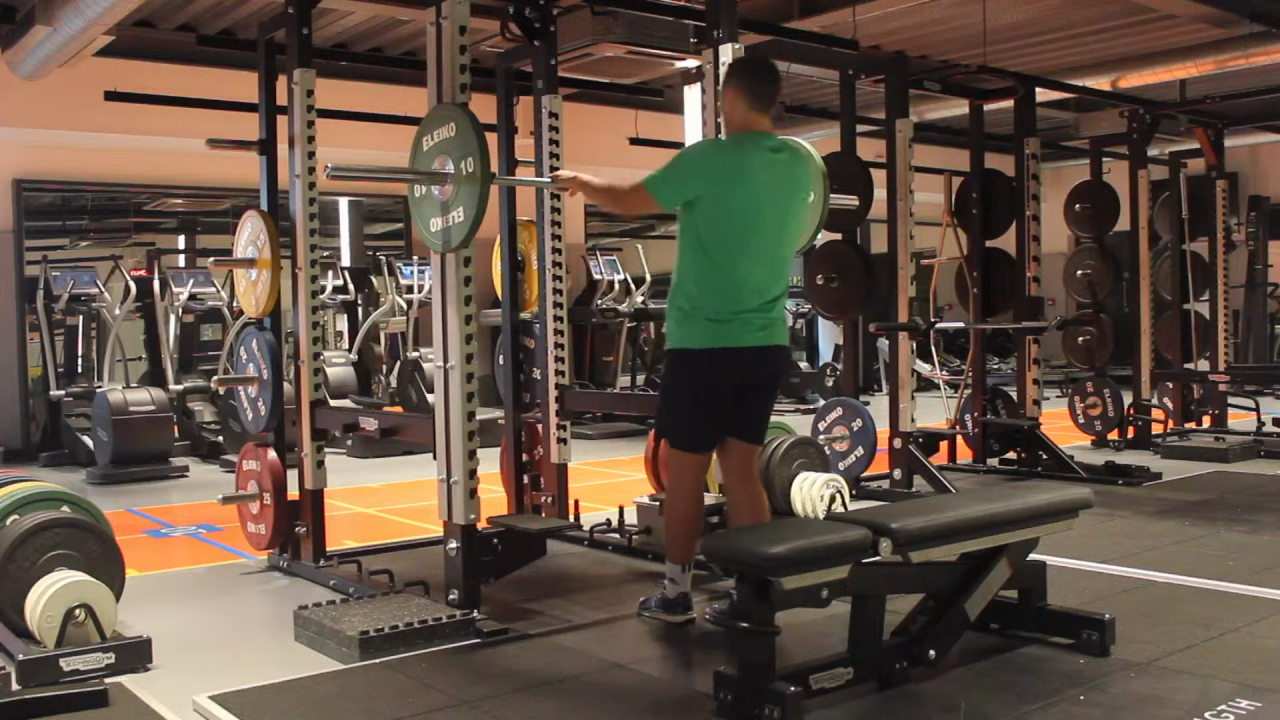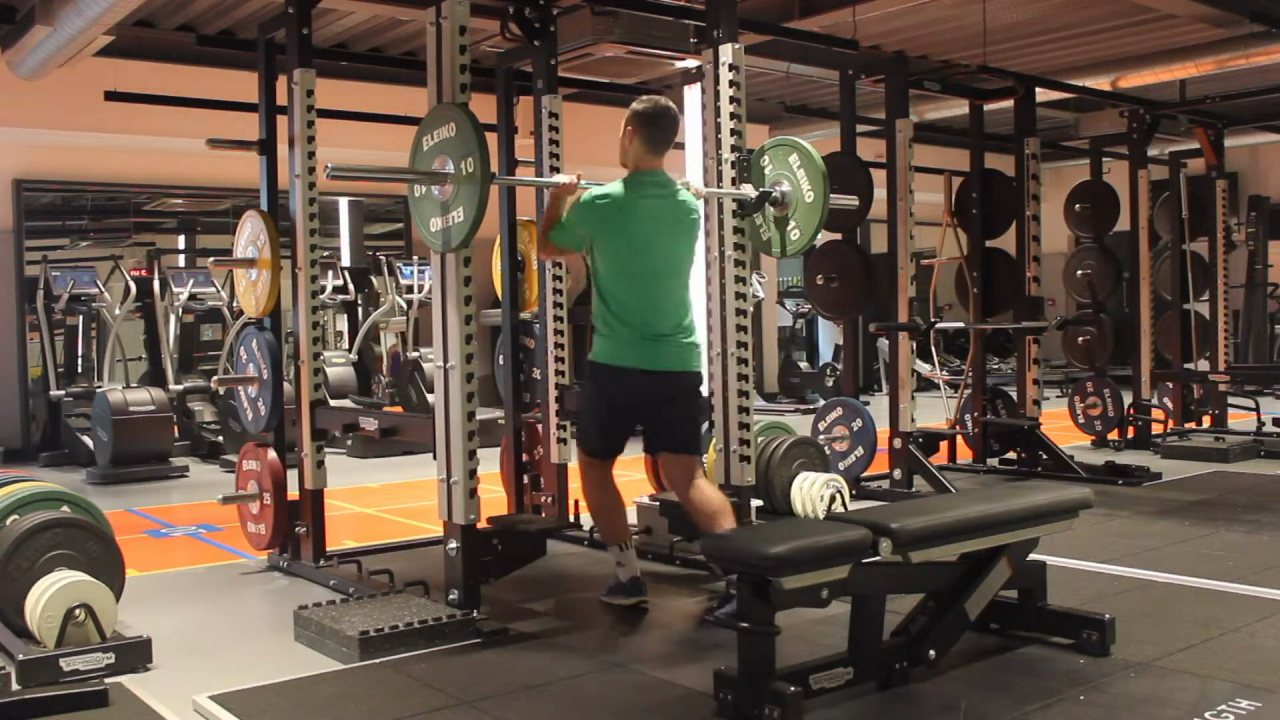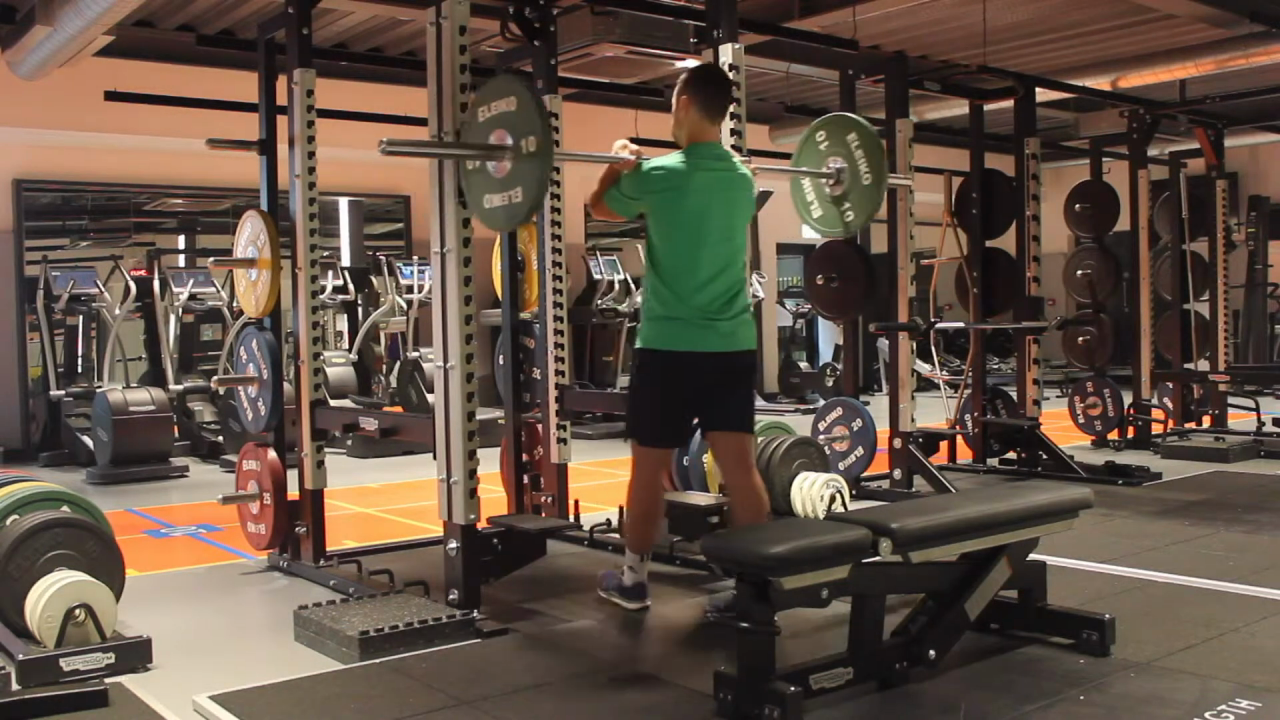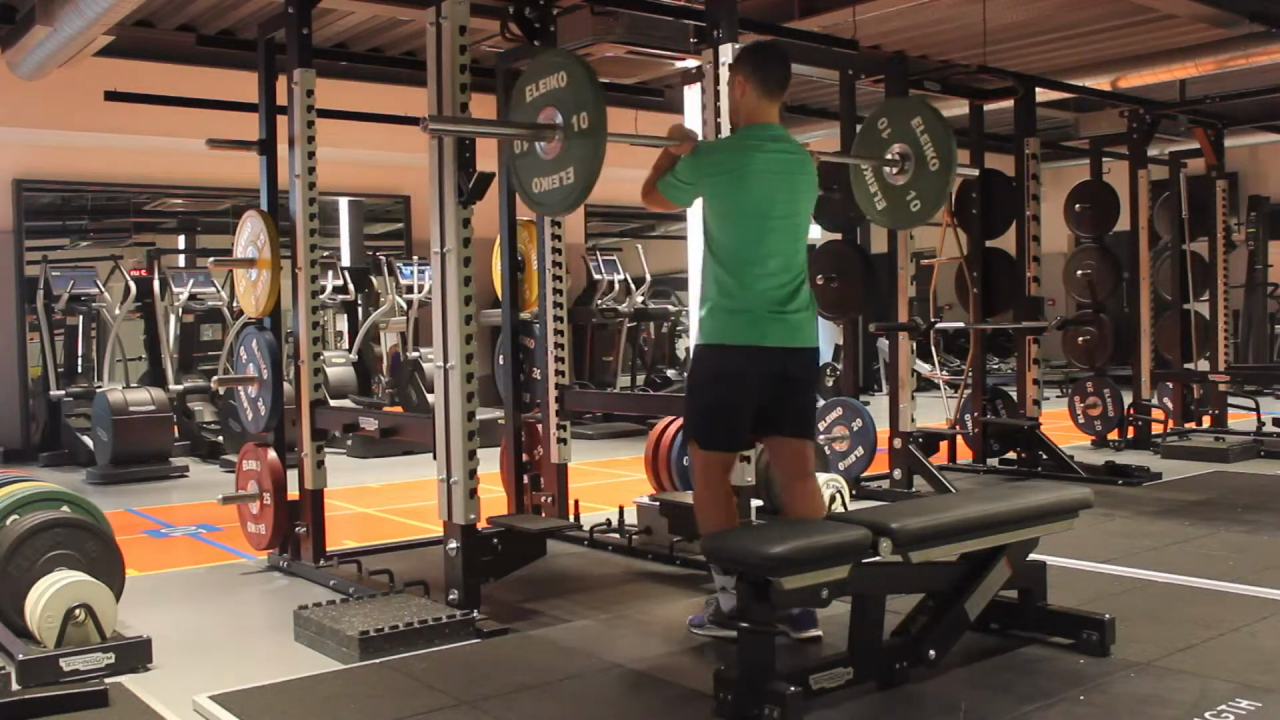
dt=1s
person 1, frame 1
left shoulder: (711, 159)
right shoulder: (800, 166)
left elbow: (626, 202)
left wrist: (576, 180)
left hip: (704, 341)
right hip: (768, 343)
left knee: (683, 470)
right knee: (742, 469)
left ankle: (676, 593)
person 1, frame 2
left shoulder: (601, 204)
right shoulder: (688, 206)
left elbow: (550, 249)
left wrist: (558, 197)
left hip: (617, 363)
right hip: (680, 362)
left knee: (595, 469)
right knee: (687, 477)
left ankle: (628, 576)
person 1, frame 3
left shoulder: (658, 175)
right shoulder: (743, 178)
left elbow: (599, 207)
left wrist: (618, 165)
left hip: (668, 344)
right hip: (733, 344)
left knee: (649, 467)
right knee: (739, 465)
left ankle: (632, 580)
person 1, frame 4
left shoulder: (717, 158)
right shoulder: (804, 163)
left elbow: (653, 197)
left wrist: (675, 149)
left hip: (733, 338)
right hip: (796, 339)
left knee: (711, 470)
right knee: (796, 470)
left ankle: (729, 602)
right ankle: (804, 605)
